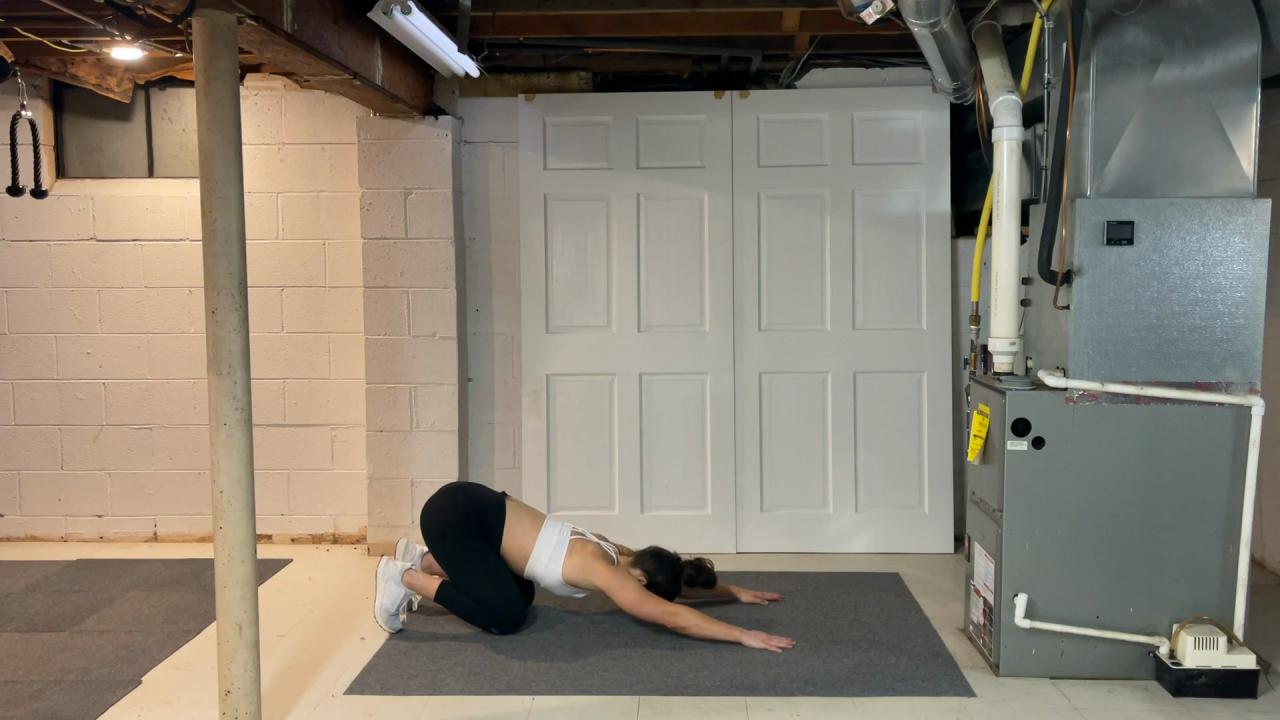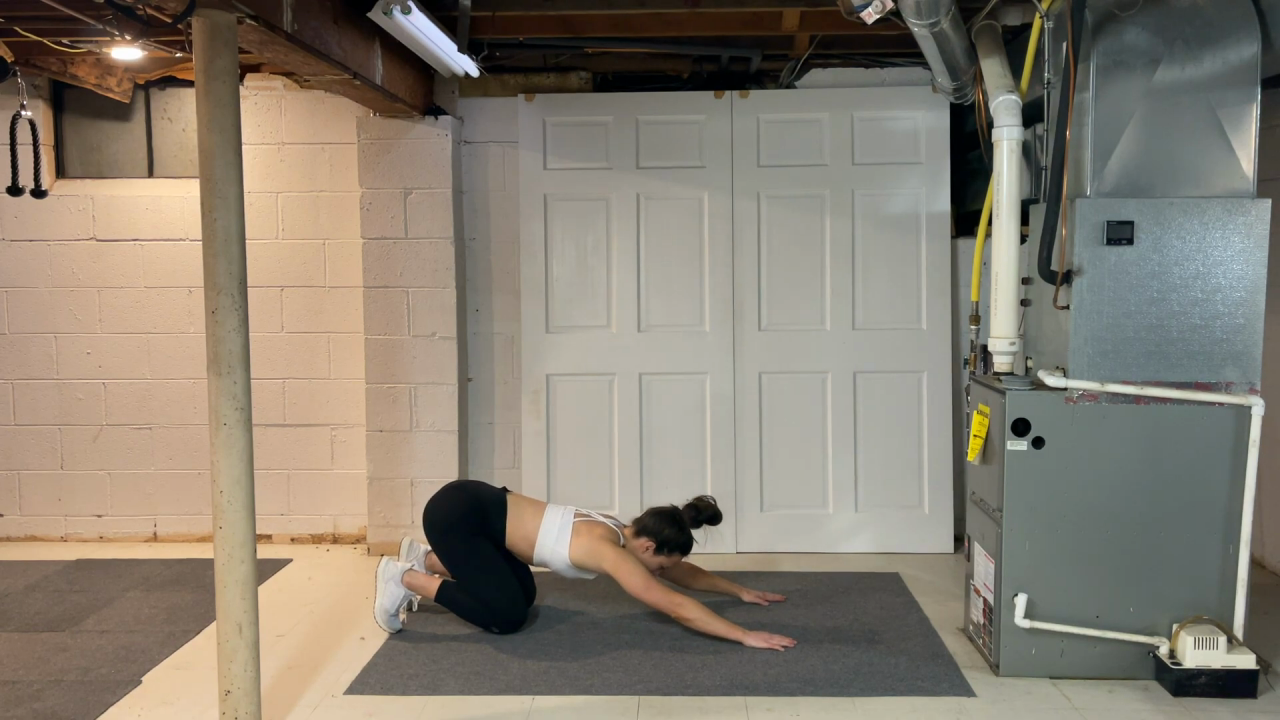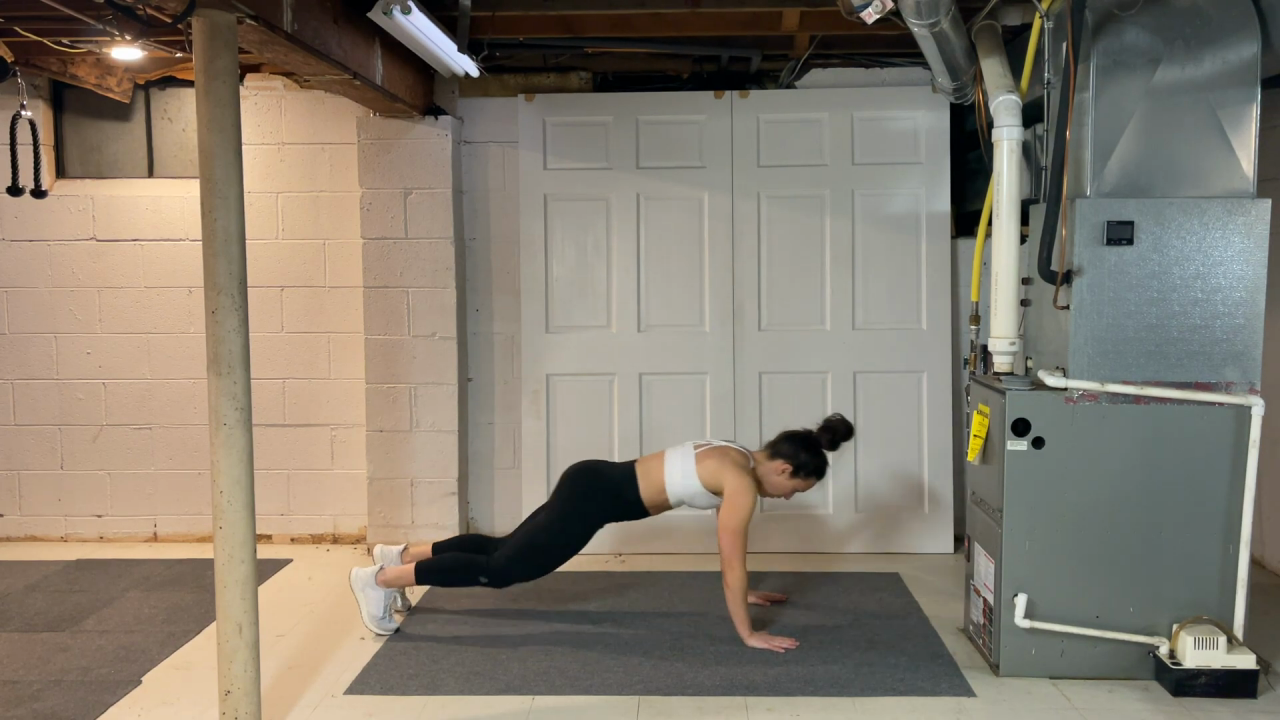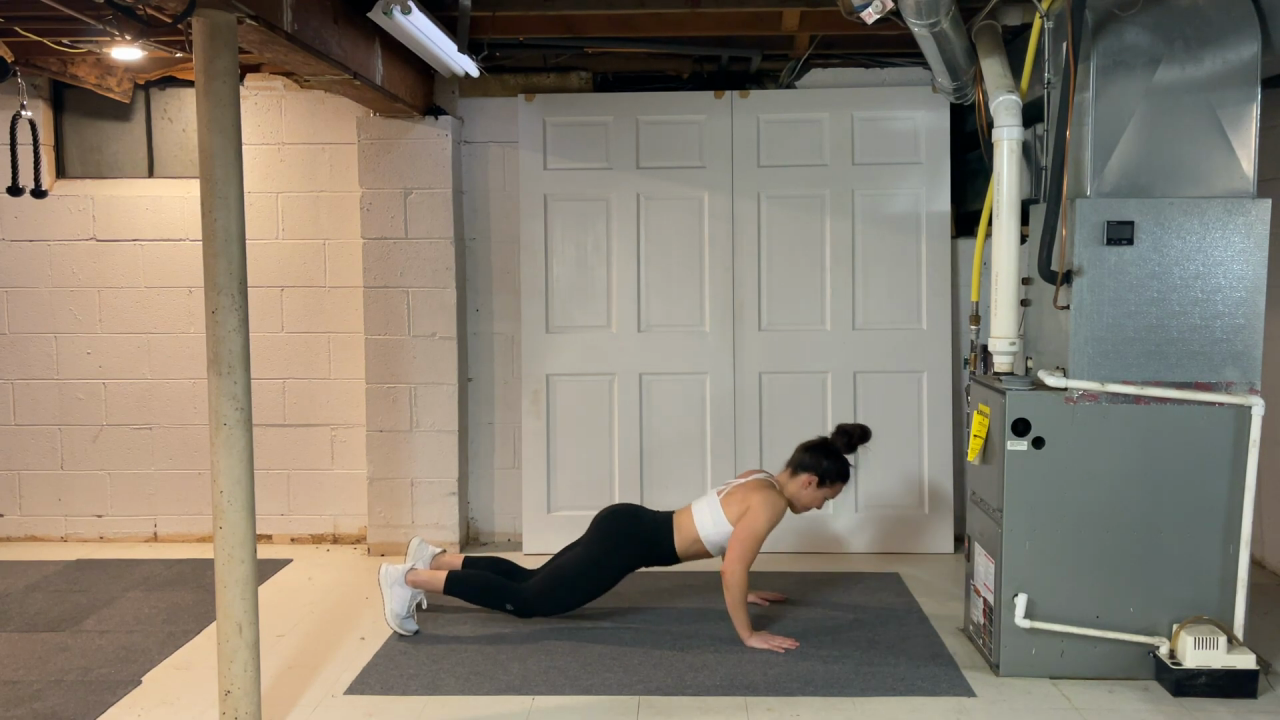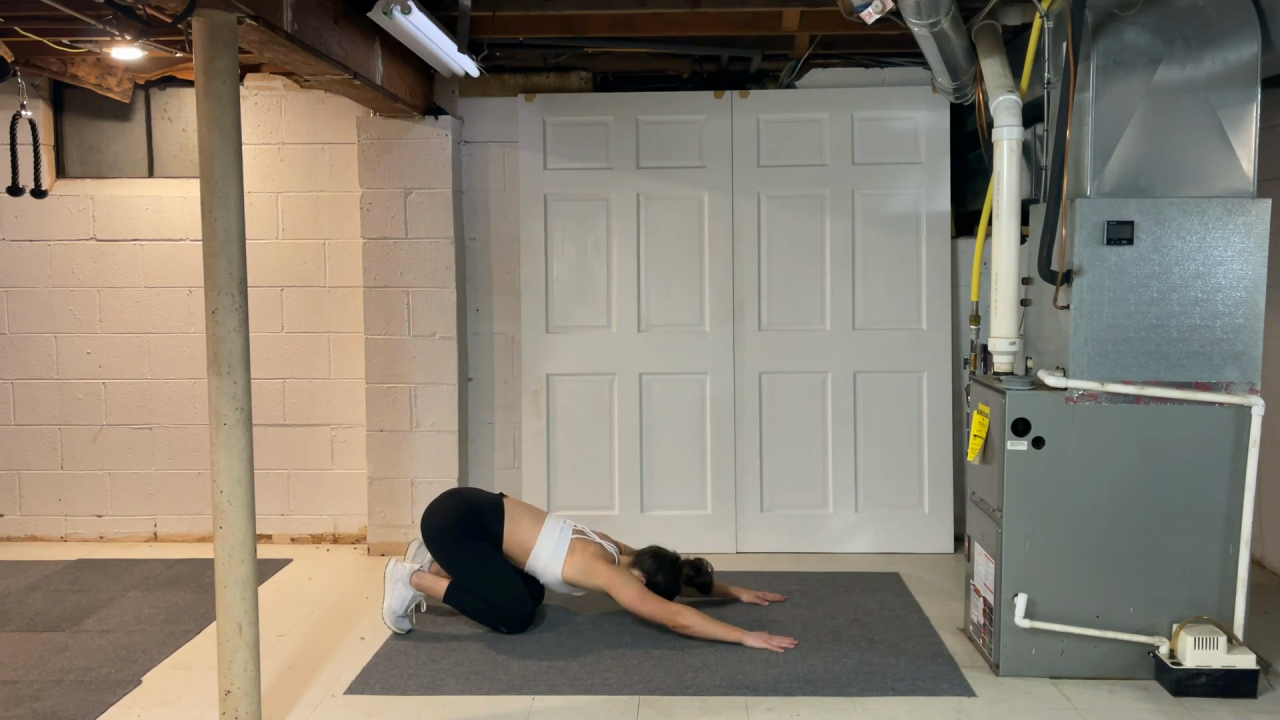
dt=1s
person 1, frame 1
left shoulder: (615, 554)
right shoulder: (606, 571)
left elbow: (677, 583)
right elbow: (674, 616)
left wrist: (738, 592)
right wrist: (745, 635)
left hip: (476, 509)
right hip: (455, 514)
left knee: (521, 596)
right knee: (505, 617)
left ankle: (423, 558)
right ankle: (405, 577)
person 1, frame 2
left shoulder: (622, 533)
right shoulder: (611, 551)
left elbow: (683, 573)
right elbow: (677, 606)
left wrist: (742, 591)
right wrist: (746, 636)
left hip: (476, 506)
right hip: (456, 513)
left knee: (523, 595)
right knee: (508, 617)
left ankle: (428, 559)
right ankle: (405, 579)
person 1, frame 3
left shoulder: (740, 460)
right shoulder: (743, 480)
left elbow: (729, 536)
right elbow: (731, 564)
left wrist: (748, 593)
right wrist: (750, 635)
left hip: (595, 482)
right hip: (595, 494)
left knee: (505, 550)
right knee: (501, 568)
left ankle: (401, 554)
right ankle: (380, 579)
person 1, frame 4
left shoulder: (760, 481)
right shoulder: (771, 502)
right elbow: (733, 572)
left wrist: (746, 592)
right wrist: (748, 634)
left hip: (627, 525)
right hip: (627, 541)
left knee: (531, 579)
right knee: (524, 600)
left ankle: (434, 558)
right ankle: (410, 578)
person 1, frame 5
left shoulder: (617, 553)
right shoulder: (606, 571)
left elbow: (673, 577)
right elbow: (677, 617)
left wrist: (739, 593)
right wrist: (746, 636)
left hip: (474, 512)
right hip: (452, 521)
left knee: (531, 597)
right knee: (515, 617)
left ankle: (432, 563)
right ankle: (414, 579)
